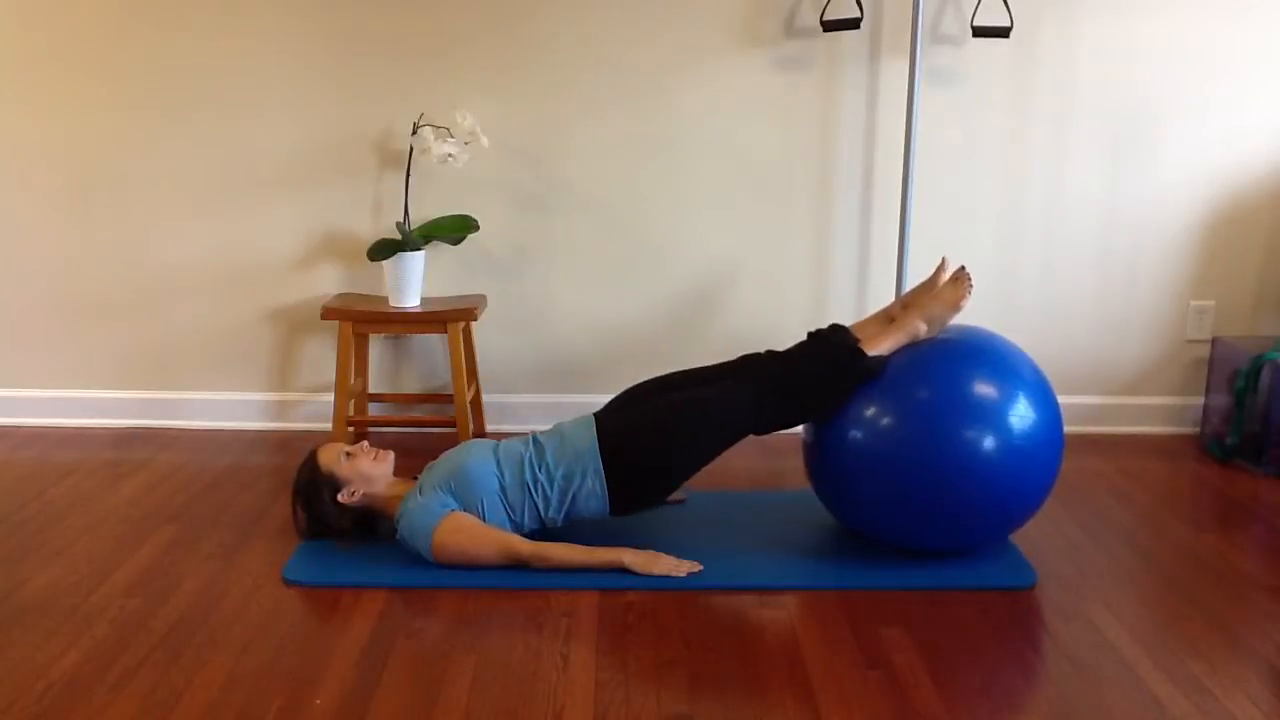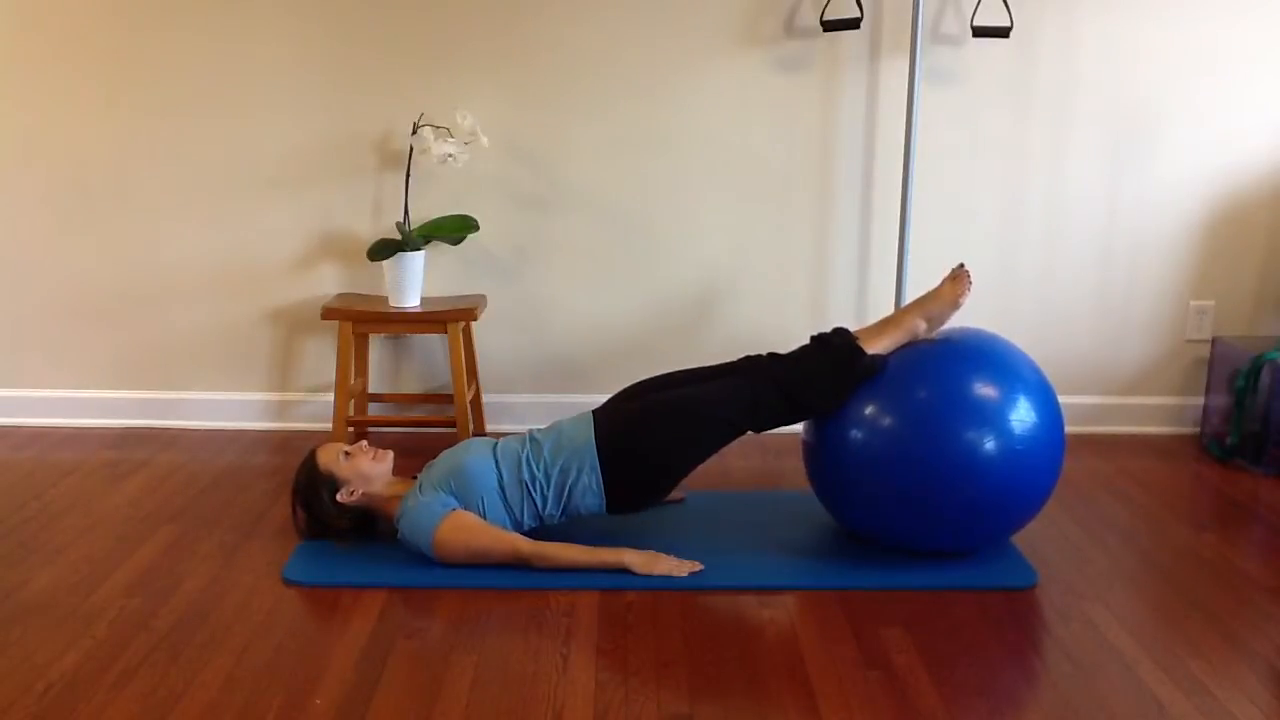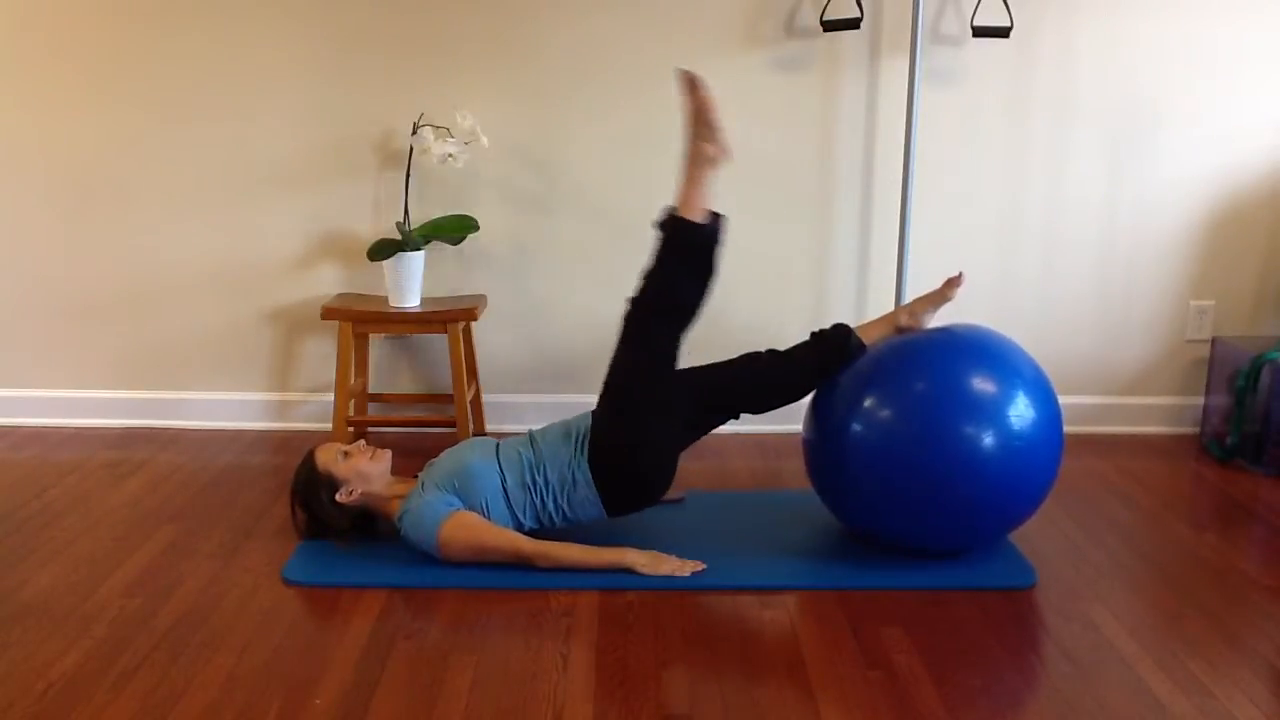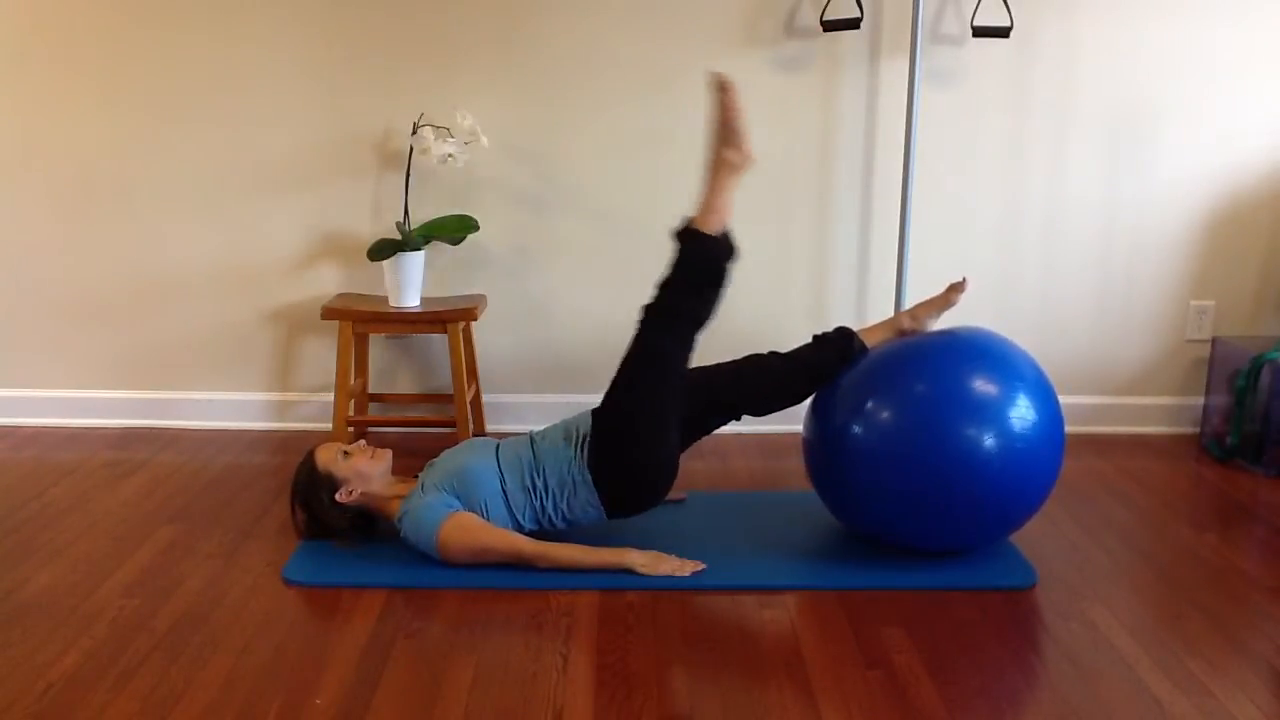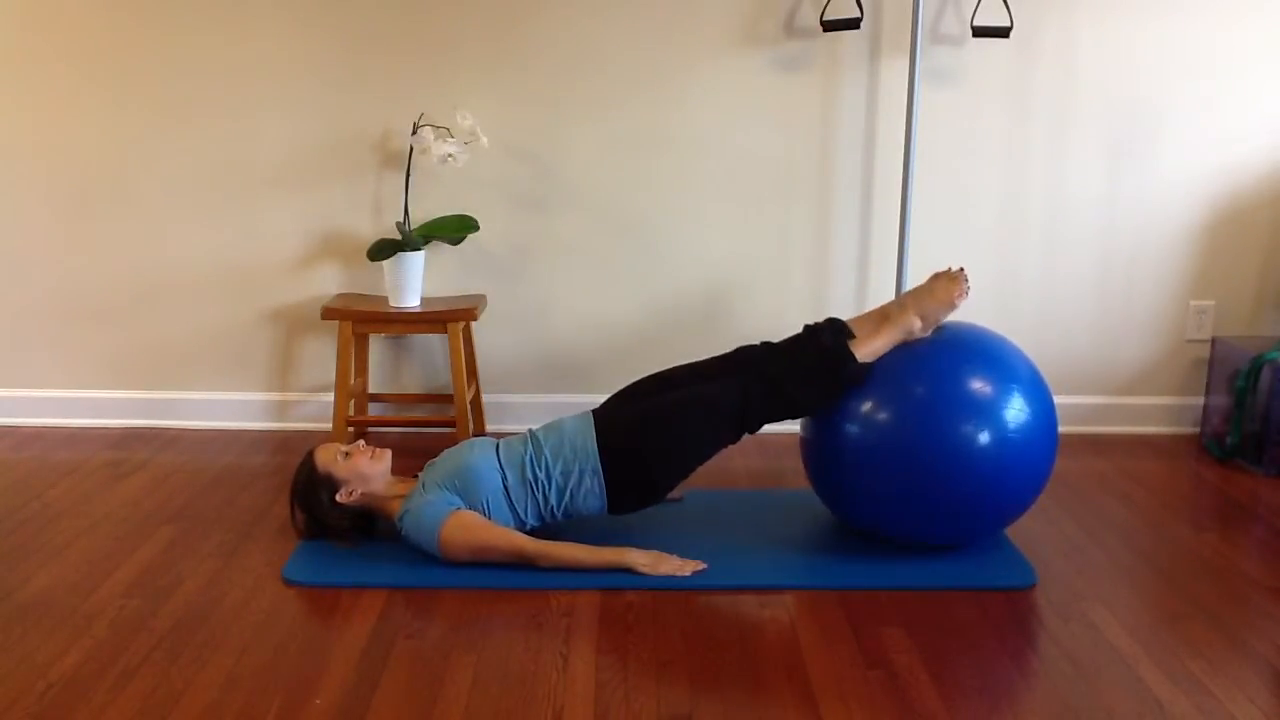
dt=1s
person 1, frame 1
left shoulder: (425, 488)
right shoulder: (418, 526)
right elbow: (525, 553)
left wrist: (648, 486)
right wrist: (627, 558)
left hip: (601, 440)
right hip: (609, 470)
left knee: (752, 374)
right knee: (755, 400)
left ankle: (893, 324)
right ankle: (904, 331)
person 1, frame 2
left shoulder: (427, 483)
right shoulder: (418, 523)
right elbow: (525, 552)
left wrist: (645, 487)
right wrist: (627, 558)
left hip: (600, 435)
right hip: (609, 468)
left knee: (756, 374)
right knee: (757, 397)
left ankle: (900, 326)
right ankle: (908, 330)
person 1, frame 3
left shoulder: (427, 483)
right shoulder: (418, 522)
right elbow: (528, 551)
left wrist: (646, 469)
right wrist: (630, 558)
left hip: (598, 448)
right hip: (611, 477)
left knee: (749, 379)
right knee: (654, 325)
left ankle: (892, 324)
right ankle: (698, 168)
person 1, frame 4
left shoulder: (425, 485)
right shoulder: (418, 523)
right elbow: (527, 553)
left wrist: (649, 471)
right wrist: (630, 558)
left hip: (596, 449)
right hip: (613, 478)
left knee: (748, 382)
right knee: (668, 326)
left ankle: (896, 329)
person 1, frame 5
left shoulder: (426, 480)
right shoulder: (419, 522)
right elbow: (529, 550)
right wrist: (632, 557)
left hip: (598, 433)
right hip: (612, 469)
left knee: (750, 363)
right knee: (748, 396)
left ankle: (892, 316)
right ankle: (904, 328)
